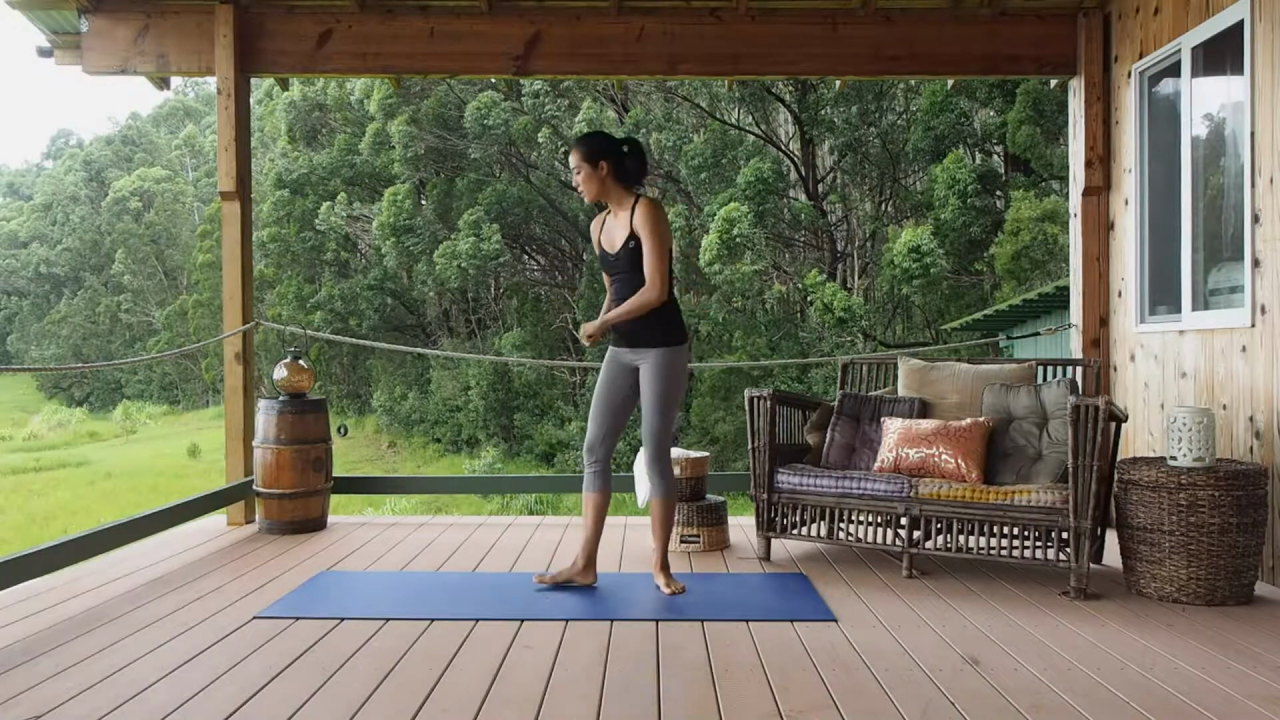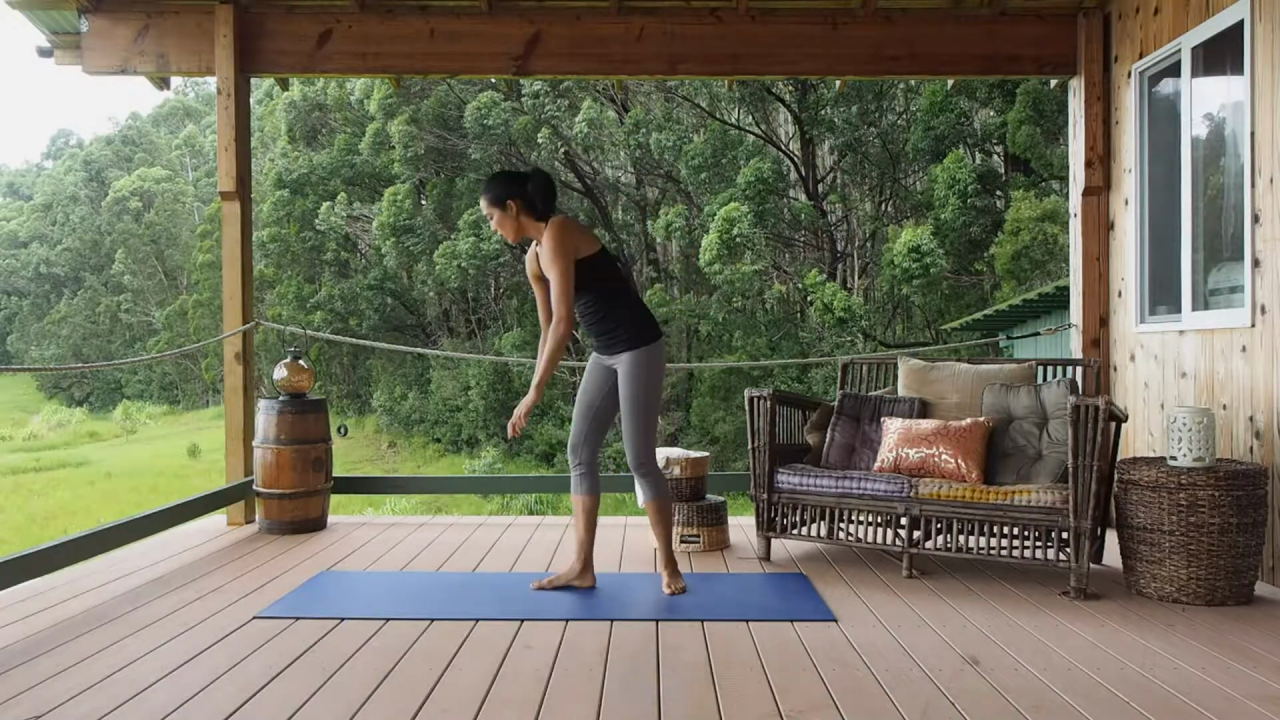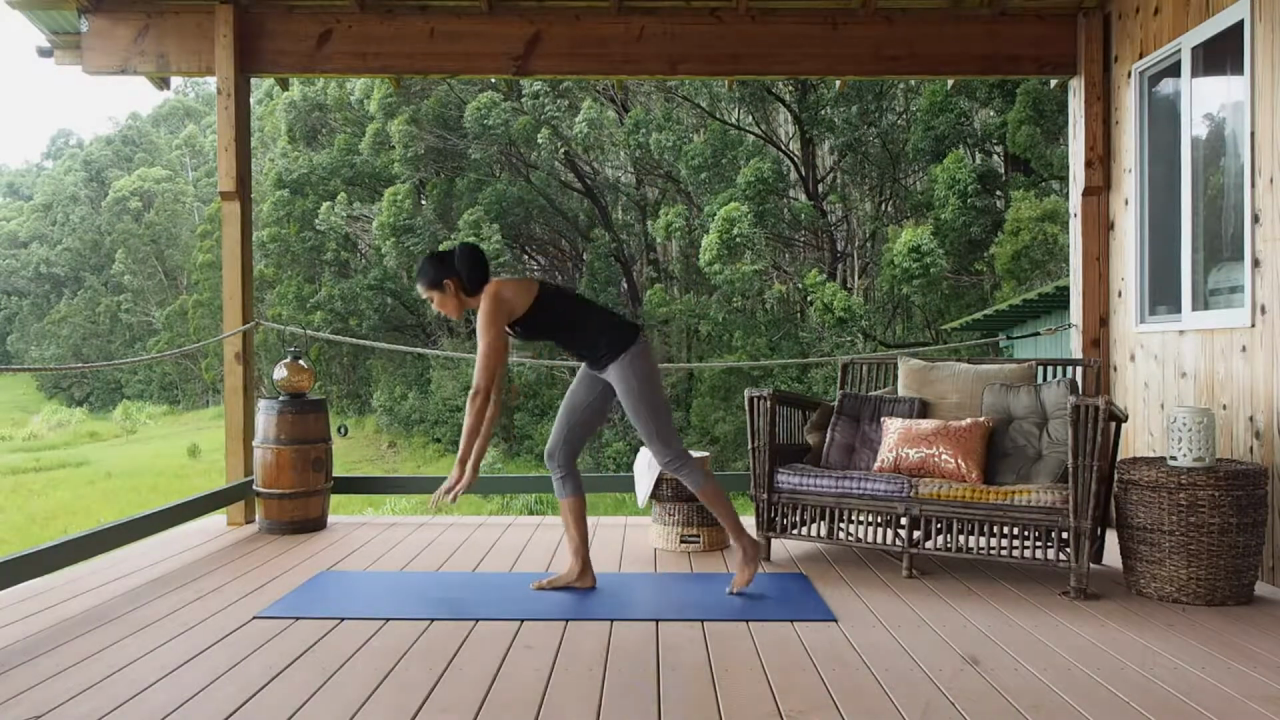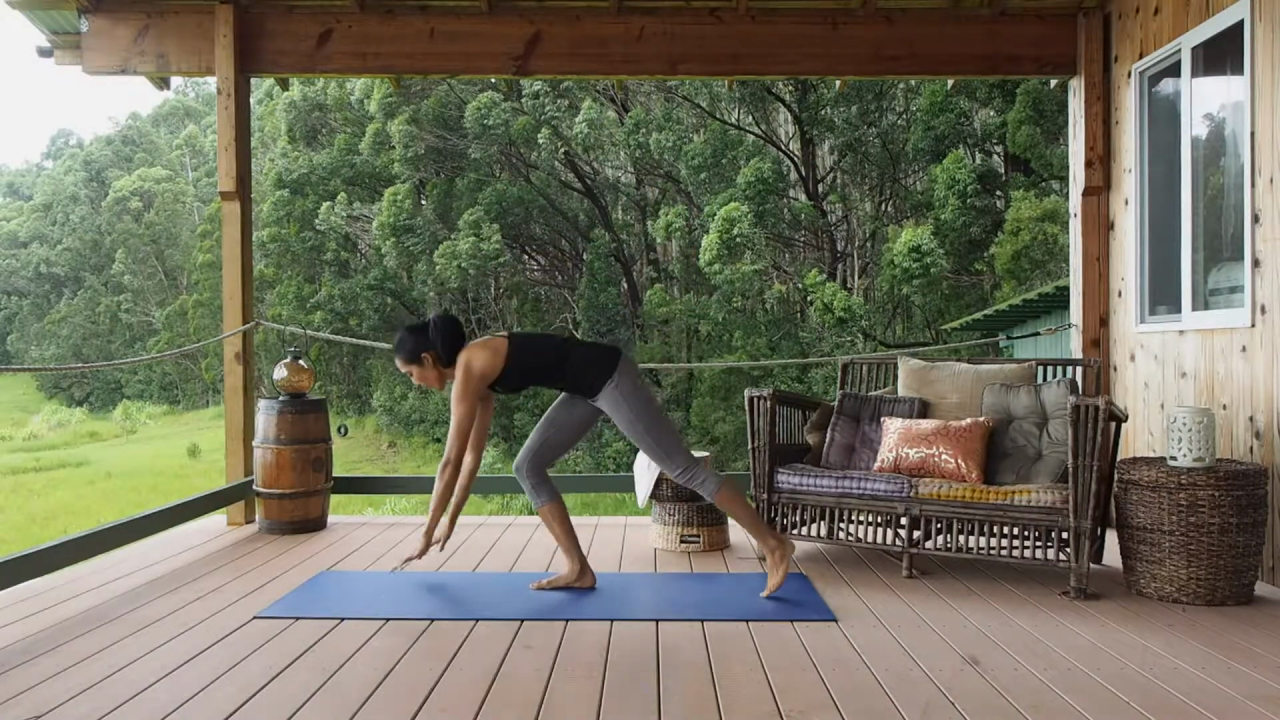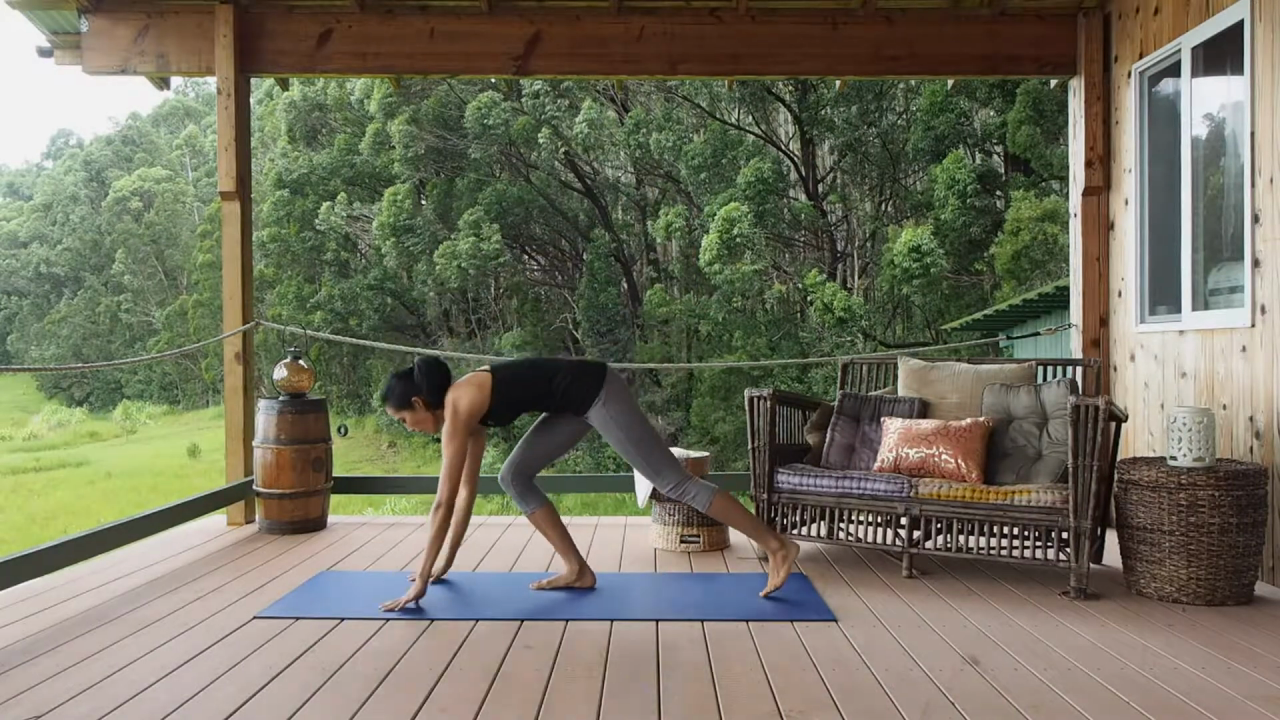
dt=0.4s
person 1, frame 1
left shoulder: (646, 212)
right shoulder: (599, 223)
left elbow: (657, 290)
left wrist: (601, 322)
right wrist: (601, 326)
left hip: (663, 348)
right hip: (622, 351)
left knee: (656, 455)
right knee: (595, 451)
left ankle: (660, 565)
right ankle: (585, 564)
person 1, frame 2
left shoulder: (558, 234)
right shoulder: (534, 255)
left elbow: (564, 321)
right elbow: (548, 325)
left wrist: (534, 393)
right wrist: (537, 390)
left hip: (639, 346)
right hip: (607, 352)
left knee: (640, 460)
right knee: (580, 451)
left ankle: (667, 564)
right ankle: (582, 567)
person 1, frame 3
left shoulder: (494, 299)
right shoulder: (492, 312)
left elbow: (479, 391)
right elbow: (491, 395)
left wrist: (460, 467)
right wrist: (472, 465)
left hip: (624, 353)
right hip: (599, 362)
left knee: (672, 458)
right knee: (558, 456)
left ankle: (744, 545)
right ankle: (580, 569)
person 1, frame 4
left shoulder: (468, 369)
right shoulder: (475, 368)
left elbow: (451, 462)
right elbow: (472, 454)
left wrist: (426, 535)
right wrist: (449, 522)
left hip: (609, 378)
right hip: (589, 387)
left knee: (682, 467)
right knee: (528, 466)
left ankle: (774, 546)
right ankle: (578, 569)
person 1, frame 5
left shoulder: (457, 408)
right shoulder: (467, 407)
left elbow: (444, 503)
right elbow: (466, 490)
left wrist: (421, 581)
right wrist: (447, 558)
left hip: (598, 393)
right hip: (581, 398)
left knee: (674, 481)
right knee: (514, 476)
left ankle: (777, 548)
right ankle: (577, 569)
